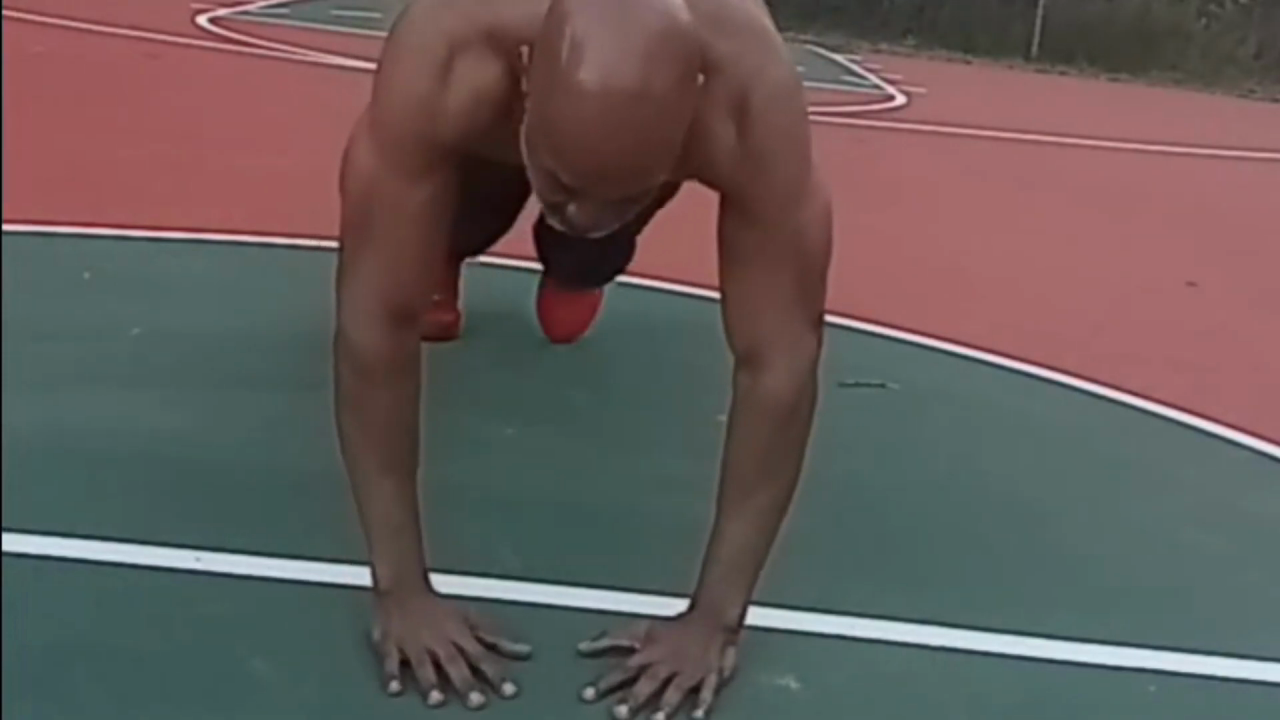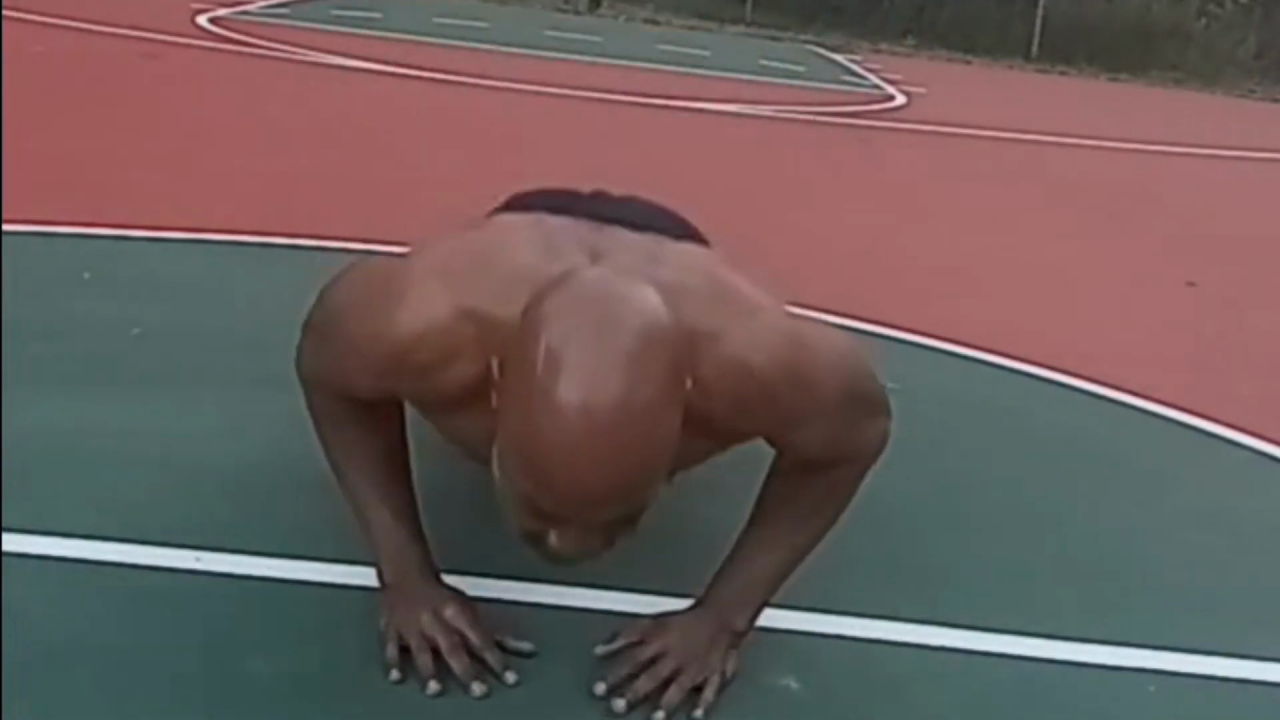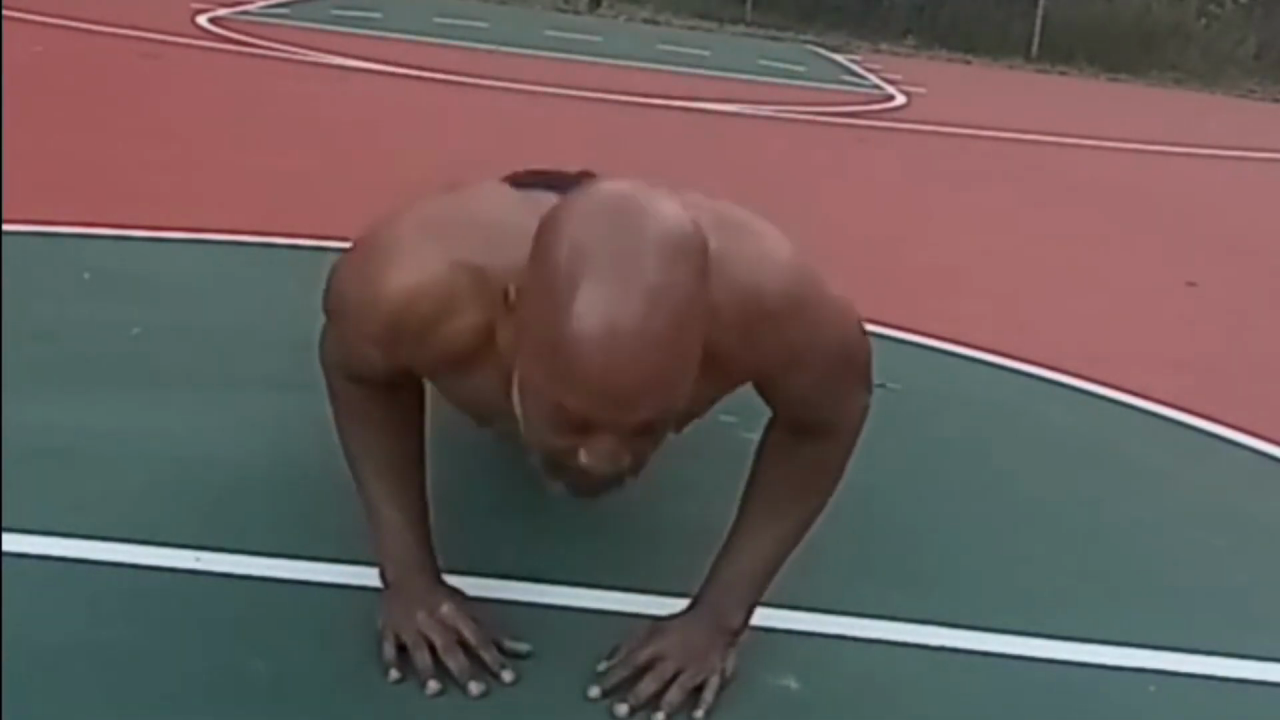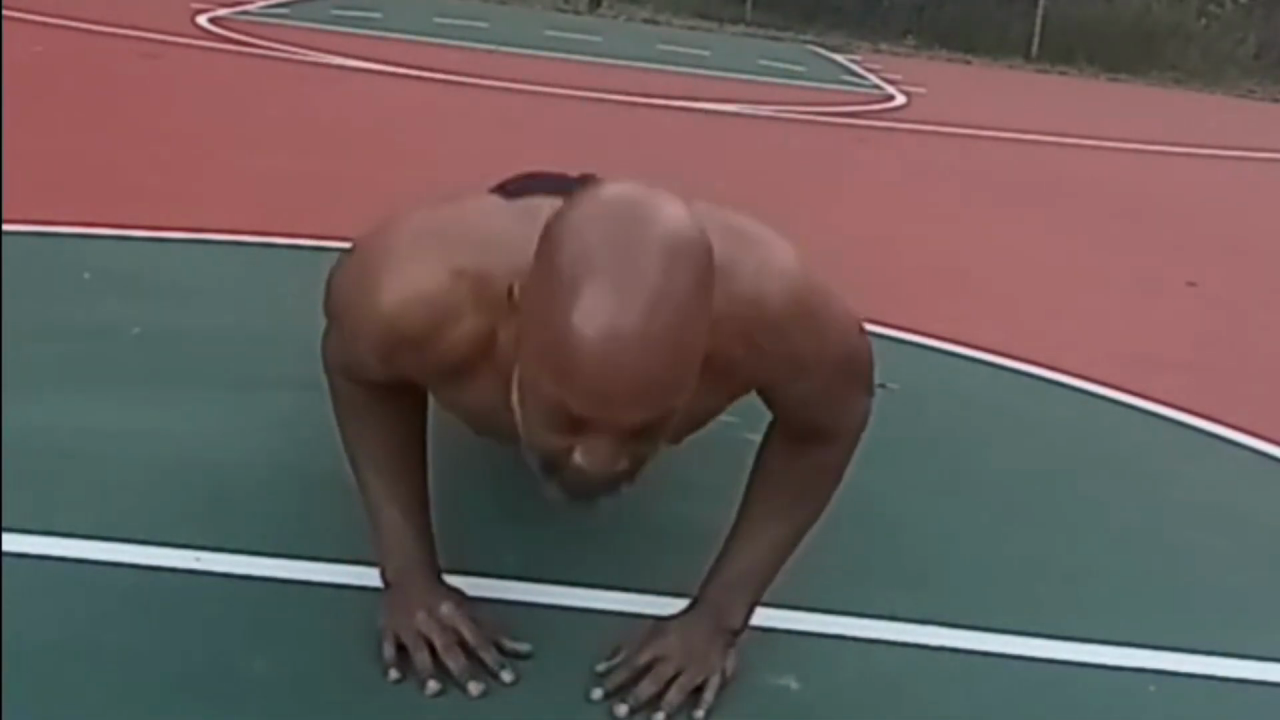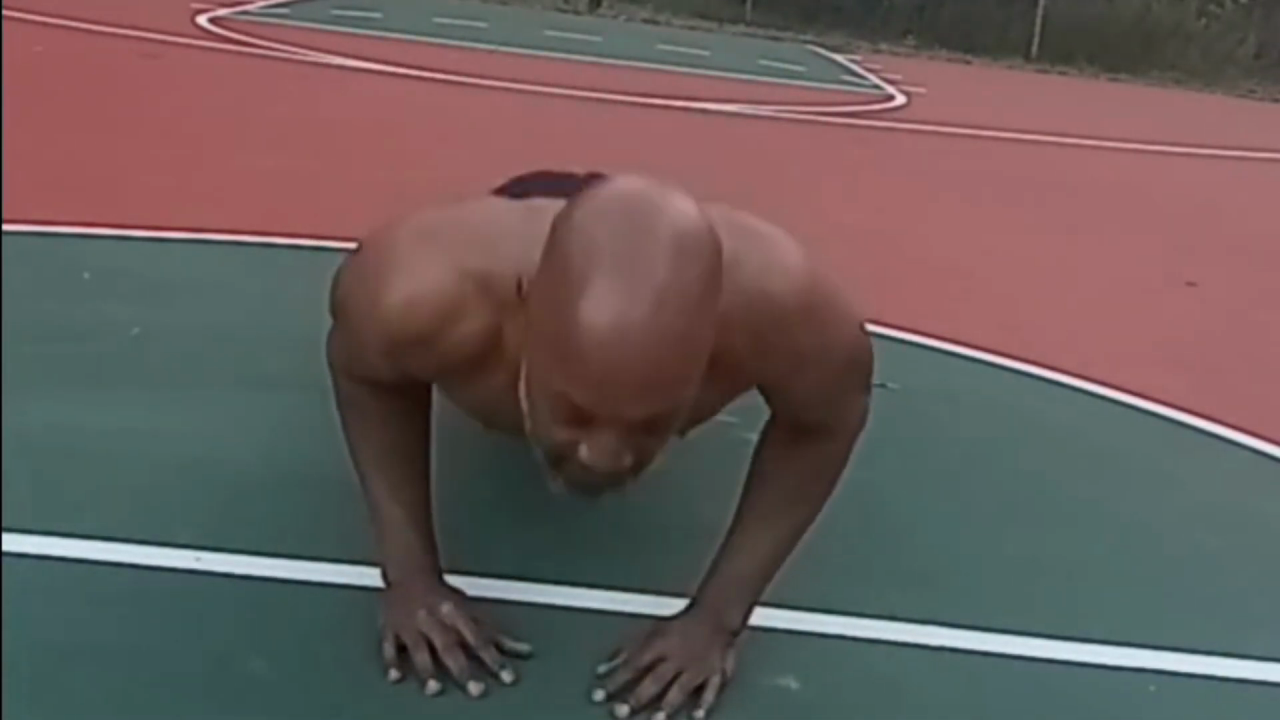
dt=1s
person 1, frame 1
left shoulder: (754, 103)
right shoulder: (441, 67)
left elbow: (778, 362)
right elbow: (375, 324)
left wrist: (715, 615)
right wrist: (400, 590)
left ankle: (576, 270)
right ankle: (442, 262)
person 1, frame 2
left shoulder: (752, 357)
right shoulder: (424, 324)
left elbow: (860, 433)
right elbow: (325, 374)
left wrist: (723, 618)
right wrist: (405, 578)
person 1, frame 3
left shoulder: (767, 290)
right shoulder: (417, 283)
left elbow: (828, 421)
right elbow: (357, 373)
left wrist: (719, 616)
right wrist: (407, 576)
person 1, frame 4
left shoulder: (771, 300)
right shoulder: (415, 291)
left elbow: (831, 423)
right elbow: (358, 374)
left wrist: (718, 617)
right wrist: (407, 576)
right ankle: (518, 212)
person 1, frame 5
left shoulder: (777, 297)
right shoulder: (421, 293)
left elbow: (825, 424)
right elbow: (365, 378)
left wrist: (717, 617)
right wrist: (409, 576)
right ankle: (523, 212)
